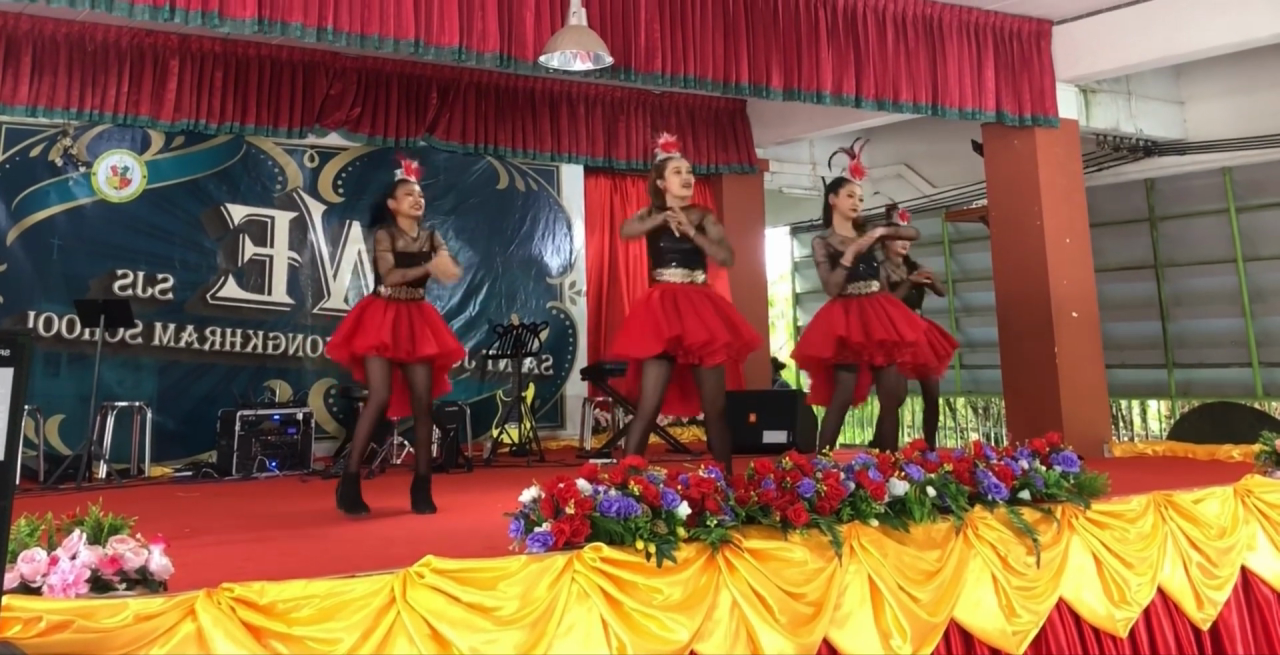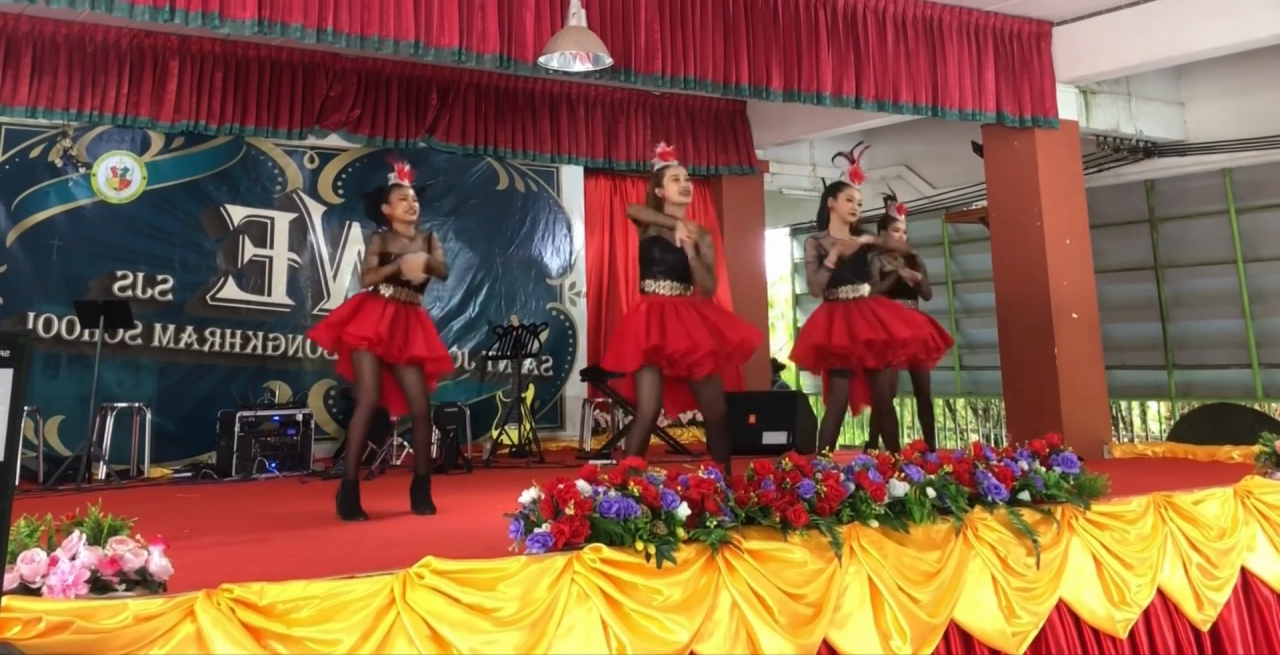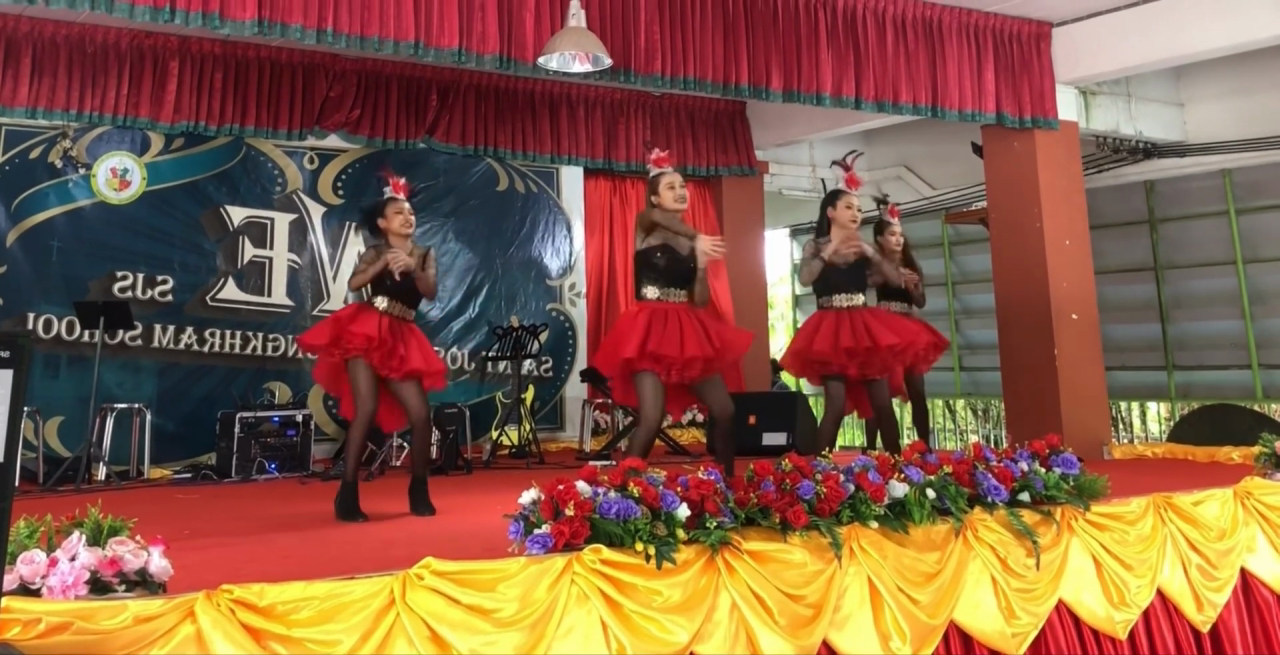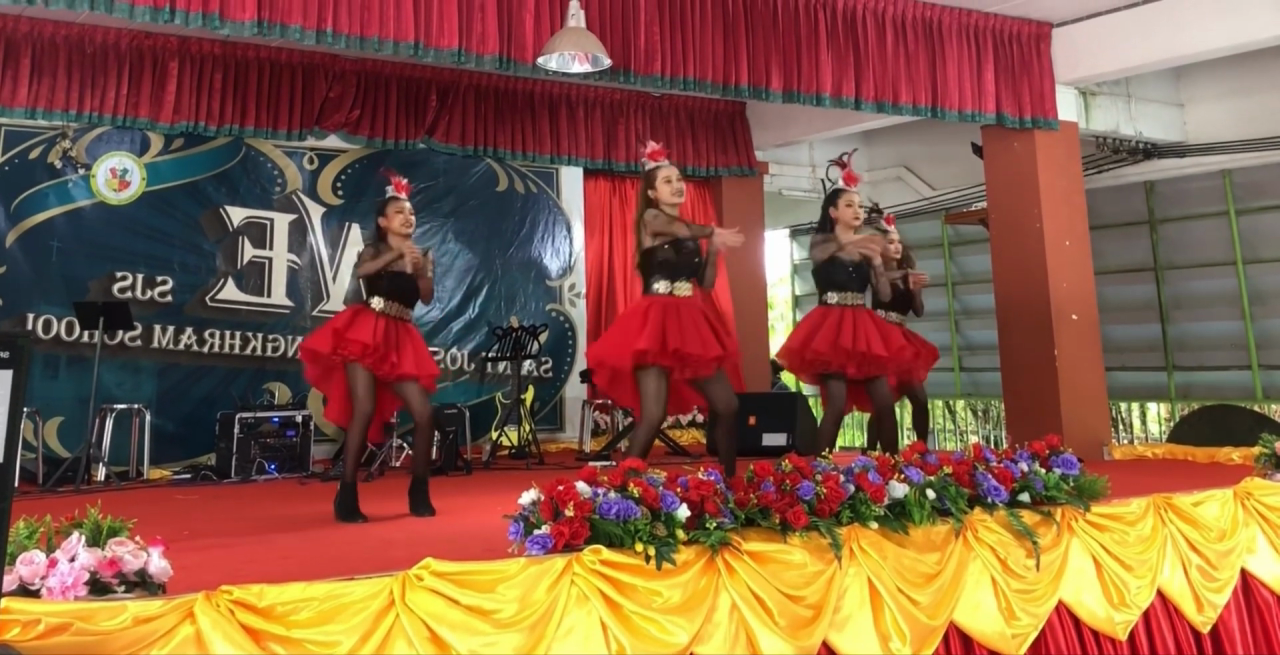
dt=0.1s
person 1, frame 1
left shoulder: (431, 236)
right shoulder: (384, 234)
left elbow: (448, 268)
right elbow: (390, 276)
left wrist: (445, 260)
right wrist: (428, 268)
left hip: (415, 320)
right hip: (382, 317)
left knee: (423, 404)
right knee: (380, 398)
left ankle: (421, 484)
right ankle: (349, 482)
person 1, frame 2
left shoulder: (429, 238)
right shoulder: (380, 240)
left elbow: (443, 272)
right elbow: (367, 278)
left wrist: (424, 260)
right wrist: (397, 265)
left hip: (409, 326)
right hip: (373, 321)
left knee: (420, 408)
right knee: (370, 401)
left ankle: (421, 489)
right ankle: (348, 489)
person 1, frame 3
left shoulder: (424, 254)
right shoulder: (375, 252)
left elbow: (431, 293)
right elbow: (353, 283)
left wrist: (410, 269)
right wrist: (384, 264)
left hip: (401, 339)
right hip: (365, 331)
left knee: (420, 417)
right knee: (367, 411)
left ankle: (419, 489)
right ankle: (348, 492)
person 1, frame 4
left shoulder: (418, 254)
right shoulder: (374, 249)
left elbow: (427, 297)
right elbow: (363, 270)
left wrist: (419, 269)
right wrist: (398, 255)
left hip: (399, 339)
right hip: (364, 333)
left knee: (424, 415)
right knee: (364, 412)
left ankle: (420, 491)
right ankle: (347, 493)
person 2, frame 1
left shoulder: (703, 217)
right shoulder: (651, 216)
left elbow: (725, 258)
right elbow: (624, 231)
left wrist: (692, 229)
right wrist: (664, 218)
left hip: (702, 313)
right hip: (663, 312)
left knee: (715, 407)
right knee: (649, 406)
person 2, frame 2
left shoulder: (699, 235)
right shoulder: (650, 220)
left elbow: (707, 290)
right elbow: (632, 210)
left wrist: (692, 250)
right wrist: (672, 224)
left hip: (691, 323)
right hip: (651, 322)
left knee: (715, 412)
right knee: (647, 413)
person 2, frame 3
left shoulder: (696, 245)
right shoulder: (648, 226)
left elbow: (701, 301)
right elbow: (657, 217)
left wrist: (702, 264)
right wrist: (696, 239)
left hip: (688, 329)
right hip: (648, 329)
left knee: (724, 412)
right knee: (652, 419)
person 2, frame 4
left shoulder: (691, 231)
right shoulder: (651, 218)
left elbow: (705, 285)
right elbow: (677, 229)
left wrist: (715, 248)
right wrist: (711, 233)
left hip: (692, 321)
right hip: (655, 323)
left knee: (727, 407)
right knee: (653, 418)
left ankle: (729, 481)
person 3, frame 1
left shoulder: (868, 232)
right shoulder: (821, 242)
left elbow: (914, 234)
right elbow: (832, 289)
left wrist: (883, 231)
right wrist: (850, 253)
left hip: (879, 315)
right hip: (846, 319)
left knee: (893, 396)
right knee: (842, 397)
person 3, frame 2
left shoulder: (864, 239)
right shoulder: (815, 243)
left elbow: (903, 248)
right elbow: (814, 288)
left wrist: (871, 241)
right wrist: (833, 254)
left hip: (872, 318)
right hip: (837, 321)
left knee: (883, 399)
right knee: (838, 401)
person 3, frame 3
left shoulder: (862, 249)
right shoulder: (816, 246)
left elbow: (896, 279)
right elbow: (805, 279)
left wrist: (872, 254)
right wrist: (830, 250)
left hip: (864, 329)
right hip: (829, 330)
left knee: (882, 404)
right knee: (837, 406)
person 3, frame 4
left shoulder: (866, 251)
right shoulder: (822, 241)
left elbow: (884, 295)
right elbow: (820, 253)
left wrist: (876, 261)
right wrist: (854, 239)
left hip: (863, 328)
right hip: (832, 330)
left knee: (885, 403)
right knee: (837, 407)
person 4, frame 1
left shoulder: (913, 267)
right shoulder: (882, 269)
left elbow: (941, 292)
left wrist: (930, 280)
right wrist: (910, 281)
left hip: (921, 333)
left knee: (932, 396)
left ankle: (930, 449)
person 4, frame 2
left shoulder: (913, 261)
right shoulder: (878, 261)
left elbow: (927, 295)
right elbow: (874, 291)
left wrist: (918, 279)
right wrist: (897, 274)
left knee: (924, 392)
right knee: (888, 390)
left ankle: (930, 447)
right ankle: (872, 448)
person 4, frame 3
left shoulder: (911, 265)
left elbow: (920, 303)
right elbow: (868, 280)
left wrist: (912, 286)
right wrist: (894, 275)
left hip: (910, 330)
left knee: (917, 395)
person 4, frame 4
left shoulder: (906, 271)
left elbow: (918, 310)
left wrist: (915, 289)
right wrist: (904, 274)
left hip: (902, 340)
left knee: (920, 400)
